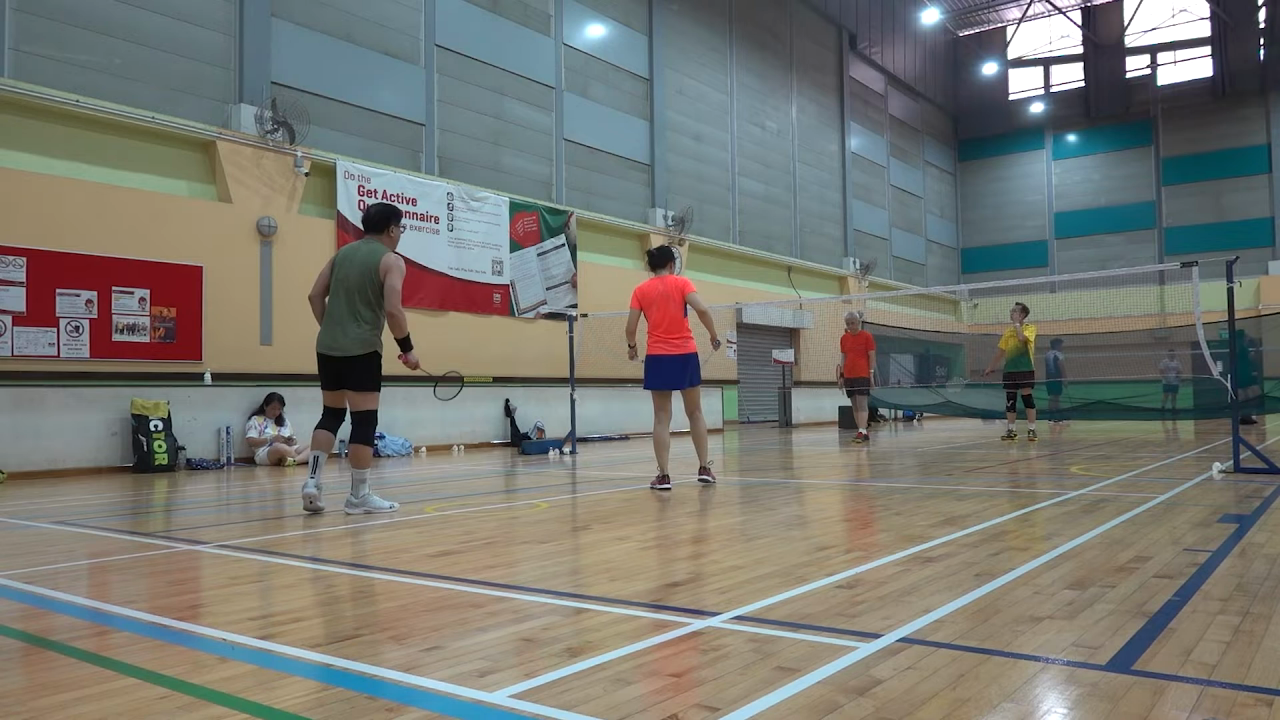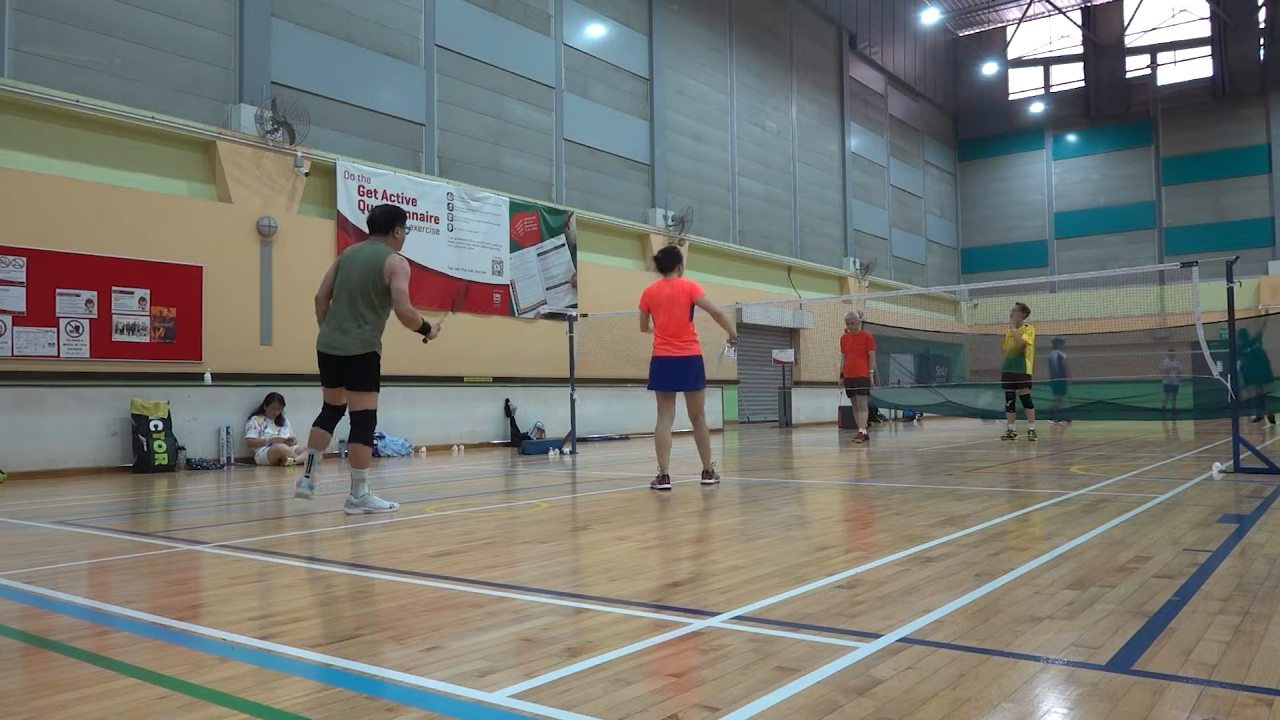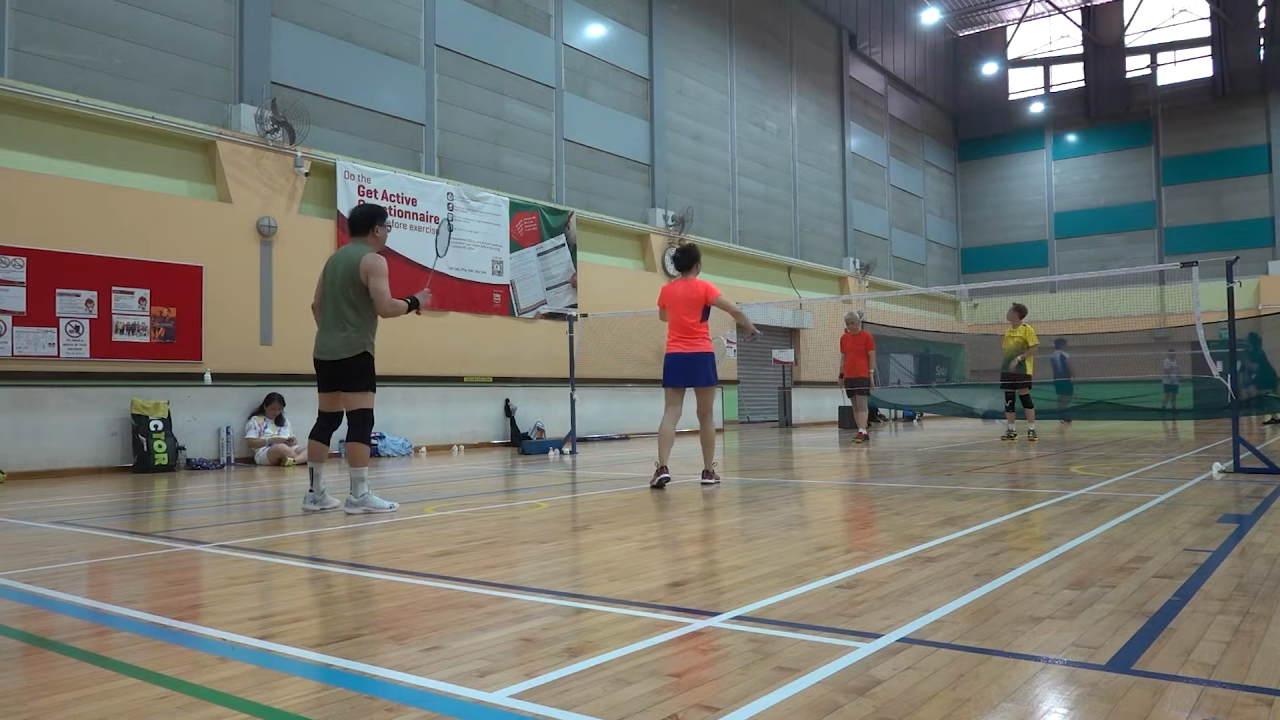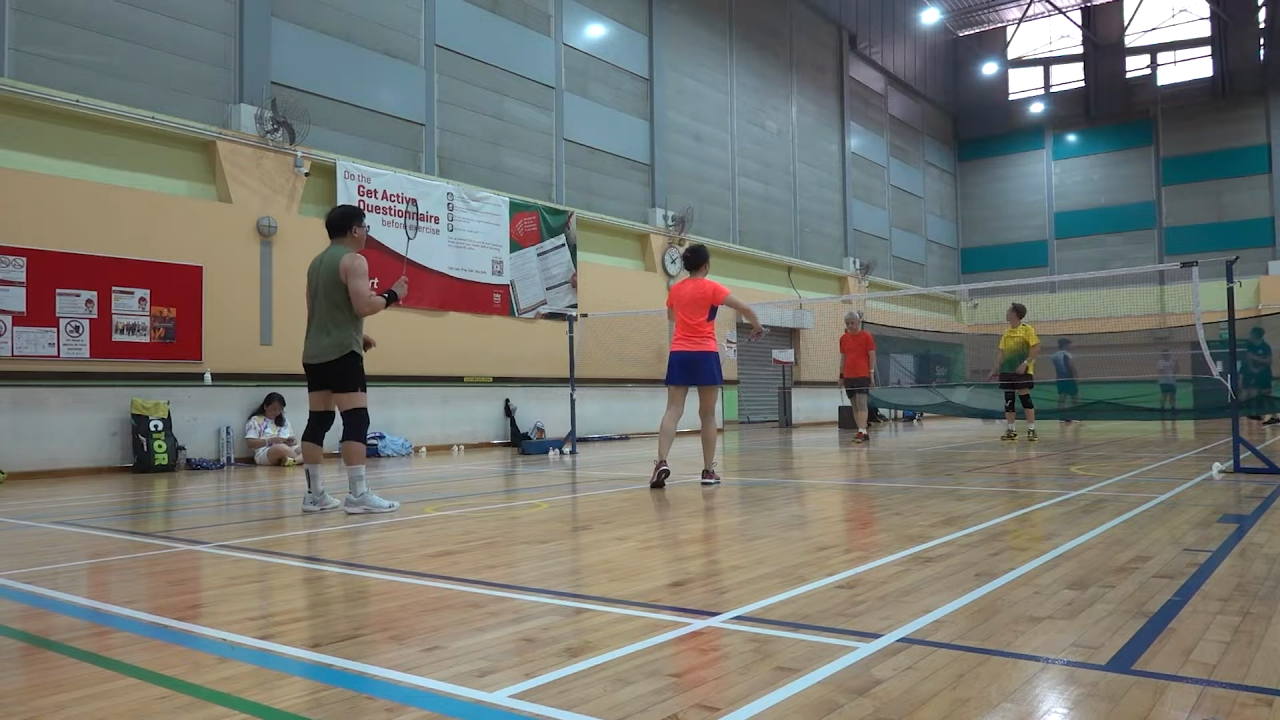
dt=0.3s
person 1, frame 1
left shoulder: (342, 253)
right shoulder: (391, 261)
left elbow: (315, 295)
right elbow: (393, 310)
right wrist: (407, 349)
left hip: (328, 347)
right hip: (362, 350)
left knee: (331, 415)
right knee: (364, 421)
left ankle: (313, 481)
right ankle: (359, 496)
person 1, frame 2
left shoulder: (348, 254)
right shoulder: (395, 262)
left elbow: (321, 297)
right elbow: (403, 311)
right wrist: (426, 329)
left hip: (328, 346)
right hip: (361, 350)
left knee: (331, 410)
right knee: (363, 421)
left ankle: (307, 478)
right ankle: (359, 496)
person 1, frame 3
left shoulder: (334, 258)
right shoulder: (373, 261)
left elbow: (316, 306)
right elbow: (385, 307)
right wrist: (415, 302)
left hip: (324, 352)
right hip: (354, 352)
left knee: (326, 420)
right knee: (361, 421)
left ankle: (315, 493)
right ankle: (359, 495)
person 1, frame 4
left shoulder: (317, 262)
right shoulder: (353, 261)
right elbow: (363, 306)
right wrist: (393, 294)
left hip: (314, 353)
right hip: (342, 353)
left knee: (318, 421)
right knee: (356, 420)
left ankle: (314, 494)
right ankle: (358, 494)
person 2, frame 1
left shoulder: (641, 290)
right shoulder: (682, 283)
left elbow: (631, 327)
right elbow: (702, 310)
left wrist: (632, 347)
right wrist: (714, 336)
left hip: (657, 357)
right hip: (685, 355)
left knee: (662, 418)
right knee: (695, 413)
left ankle: (663, 475)
right ankle: (704, 468)
person 2, frame 2
left shoulder: (649, 292)
right shoulder: (689, 286)
left elbow: (644, 327)
right elbow: (715, 311)
right wrist: (732, 333)
left hip: (662, 359)
right hip: (690, 358)
left knee: (665, 418)
right knee: (697, 416)
left ankle: (663, 475)
right ankle: (708, 470)
person 2, frame 3
left shoulder: (666, 290)
right shoulder: (703, 287)
right elbow: (734, 310)
right wrist: (750, 328)
left hip: (674, 356)
right hip: (700, 356)
left knee: (671, 413)
right knee: (705, 415)
left ankle: (662, 466)
right ankle: (708, 471)
person 2, frame 4
left shoulder: (675, 289)
right shoulder: (711, 288)
right elbow: (744, 308)
right wrist: (757, 327)
left hip: (679, 354)
right hip: (705, 355)
left knee: (673, 411)
right knee: (708, 415)
left ankle: (662, 462)
right ankle: (708, 471)
